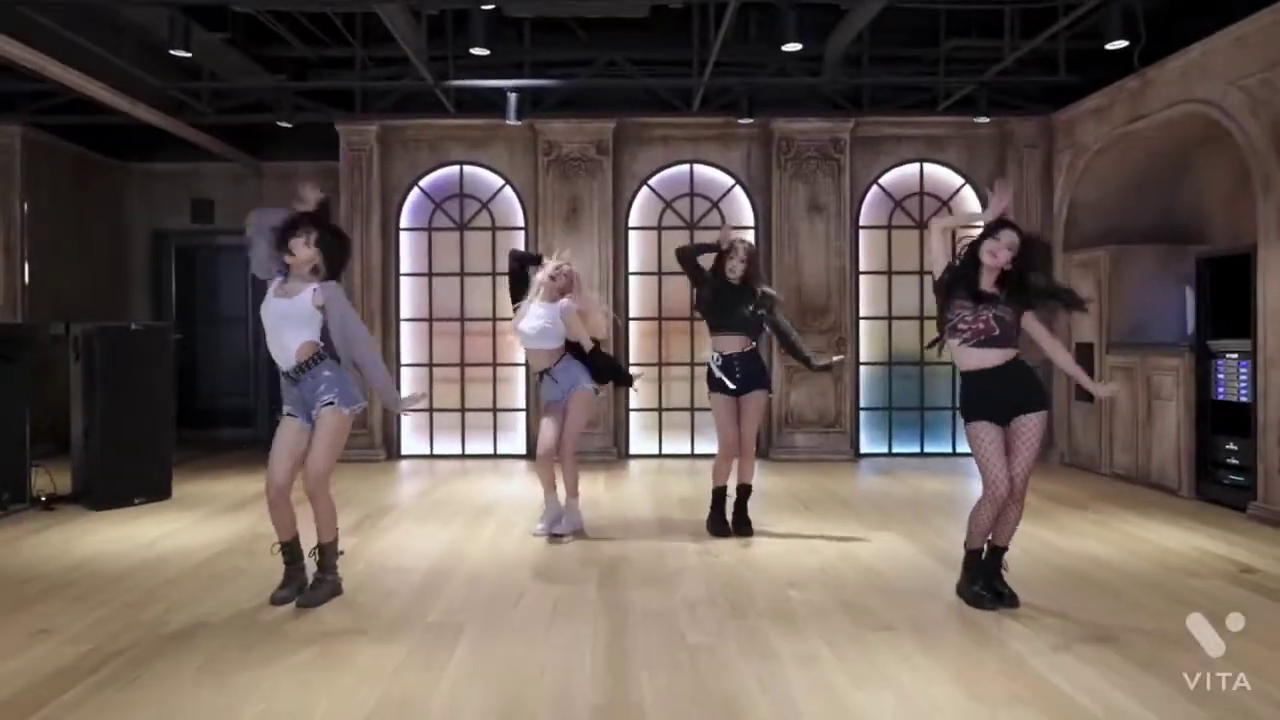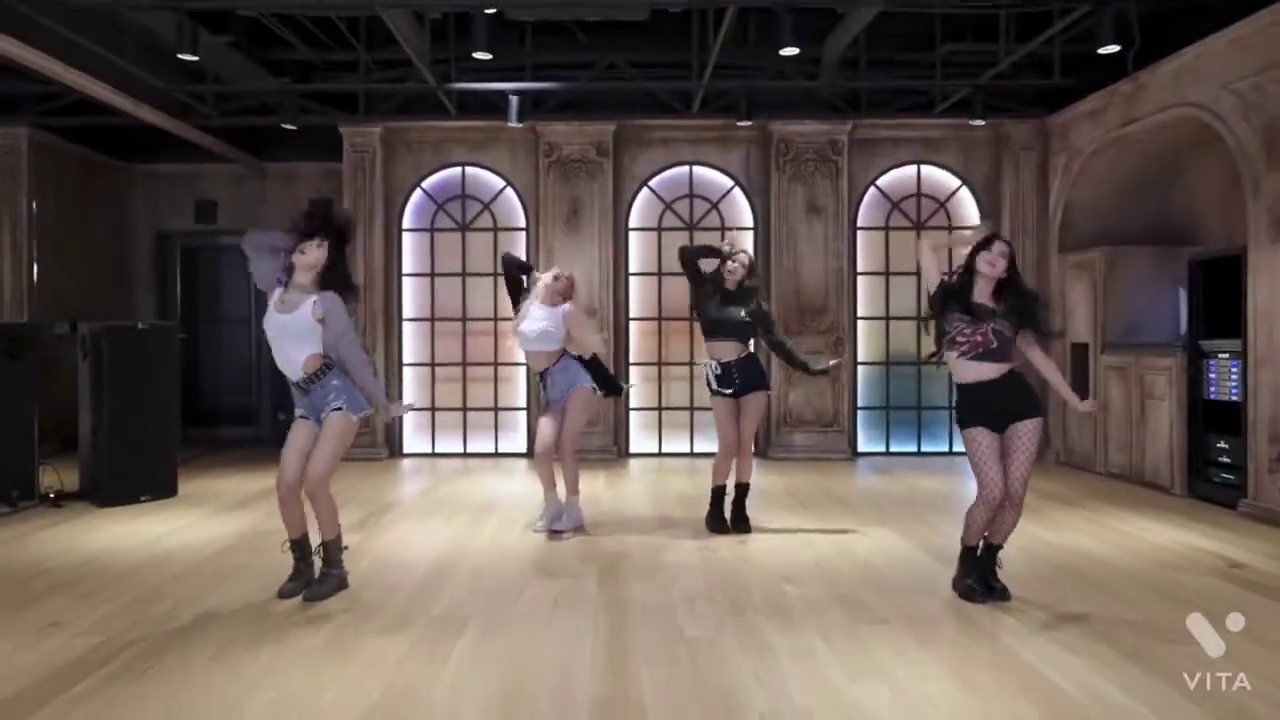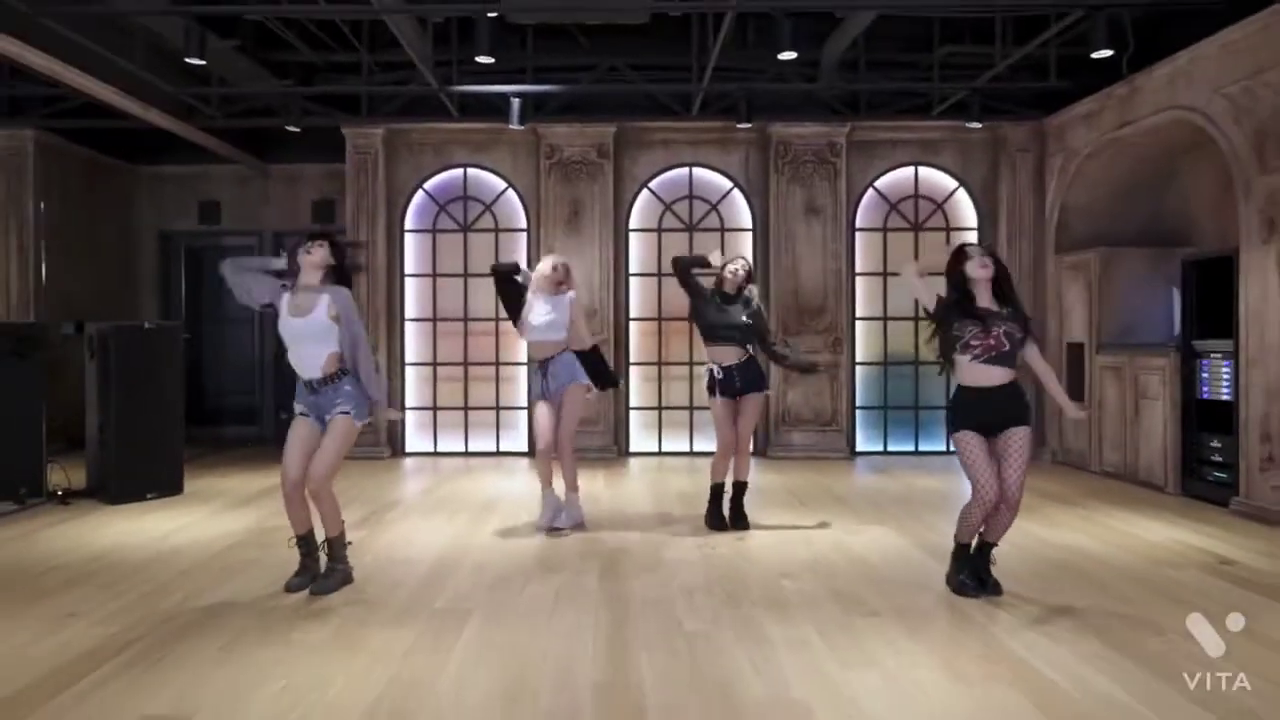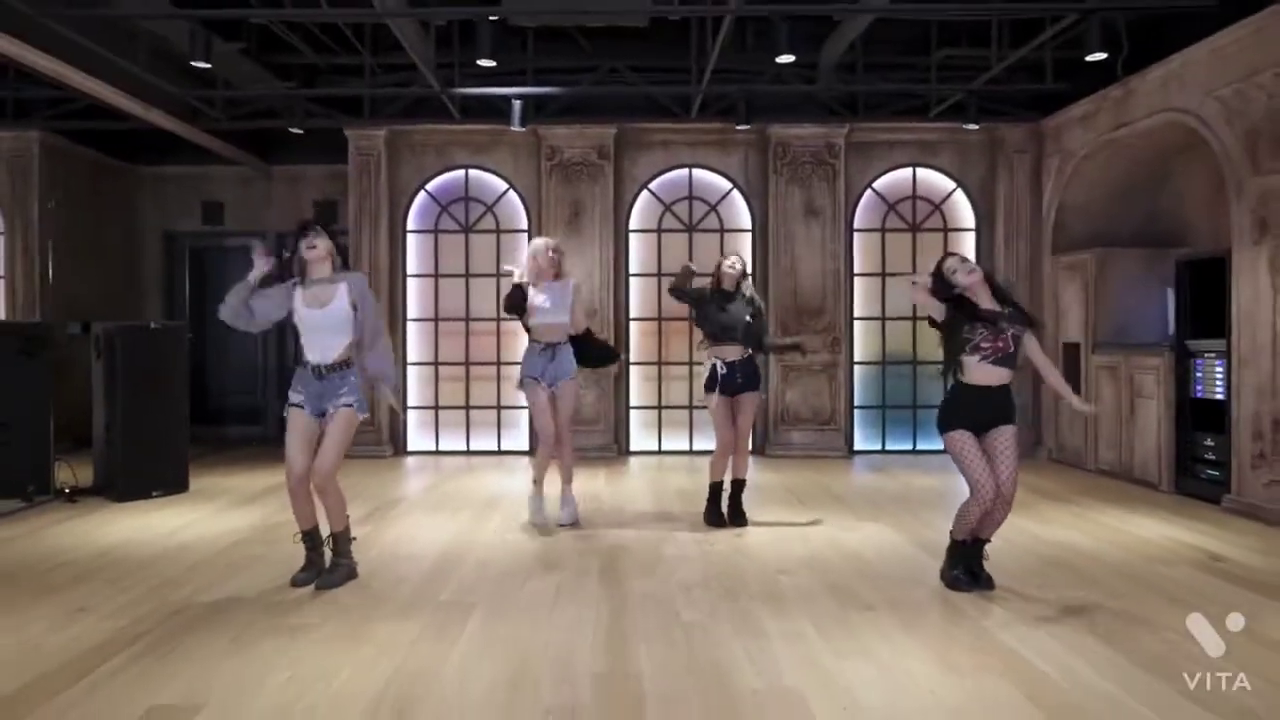
dt=0.1s
person 1, frame 1
left shoulder: (327, 291)
right shoulder: (276, 277)
left elbow: (359, 344)
right elbow: (257, 224)
left wrist: (392, 398)
right wrist: (299, 213)
left hip: (328, 388)
right hip: (295, 395)
left knee: (315, 479)
right knee: (276, 485)
left ankle: (328, 574)
right ankle: (294, 572)
person 1, frame 2
left shoulder: (326, 301)
right shoulder: (276, 288)
left elbow: (351, 354)
right elbow: (252, 243)
left wrist: (383, 404)
right wrist: (296, 233)
left hip: (335, 393)
right hip: (305, 400)
left knee: (314, 481)
right knee: (287, 484)
left ankle: (334, 568)
right ankle: (302, 566)
person 1, frame 3
left shoulder: (339, 297)
right shoulder: (279, 295)
left elbow: (361, 352)
right elbow: (230, 268)
left wrist: (379, 402)
right wrist: (277, 265)
left hip: (343, 395)
right hip: (307, 397)
left knee: (317, 481)
right knee: (290, 481)
left ankle: (339, 564)
right ankle: (309, 562)
person 1, frame 4
left shoulder: (354, 283)
right shoulder: (290, 292)
left elbow: (376, 337)
right elbow: (233, 316)
left wrist: (385, 380)
right wrist: (256, 276)
left hip: (344, 385)
right hip: (304, 387)
left knee: (322, 476)
right knee: (296, 476)
left ankle: (344, 558)
right ankle: (314, 556)
person 2, frame 1
left shoulder: (1013, 297)
right shoulder: (953, 282)
left elbow: (1047, 341)
right elbow: (938, 226)
left wrist: (1090, 383)
right wrist: (987, 216)
left hip: (1023, 391)
right hip: (980, 396)
left knee: (1017, 487)
right knee: (997, 488)
left ankle: (992, 570)
right ankle: (971, 573)
person 2, frame 2
left shoulder: (1011, 310)
right shoulder: (948, 299)
left elbow: (1037, 356)
right elbow: (927, 248)
left wrist: (1074, 399)
right wrist: (977, 243)
left hip: (1019, 401)
right hip: (974, 406)
left knee: (1015, 494)
right knee: (991, 493)
left ankle: (986, 567)
right ankle: (966, 568)
person 2, frame 3
left shoulder: (1011, 314)
right shoulder: (952, 309)
left elbow: (1036, 362)
right elbow: (911, 273)
left wrist: (1065, 404)
left hip: (1011, 410)
right hip: (968, 412)
left knee: (1011, 497)
right knee: (987, 493)
left ankle: (980, 562)
right ankle: (960, 563)
person 2, frame 4
left shoulder: (1014, 315)
right shoulder: (958, 314)
left elbow: (1041, 360)
right elbow: (918, 294)
left wrist: (1074, 398)
right wrist: (926, 283)
left hip: (1000, 410)
right hip: (961, 411)
left knee: (1006, 493)
right knee: (985, 492)
left ankle: (973, 557)
right ankle: (955, 559)
person 3, frame 1
left shoulder: (759, 294)
right shoulder: (710, 284)
left elbow: (783, 332)
right elbow: (684, 254)
left wrist: (811, 362)
right wrist: (718, 245)
left hip: (751, 370)
right hip: (720, 371)
left knee: (747, 444)
right knee: (728, 445)
left ankle: (741, 511)
right ankle: (717, 511)
person 3, frame 2
left shoulder: (752, 302)
right shoulder: (706, 289)
left elbow: (775, 341)
right elbow: (685, 255)
left wrist: (809, 368)
right wrist: (719, 251)
left hip: (750, 373)
right hip: (719, 376)
left knee: (745, 445)
right knee: (727, 446)
left ankle: (739, 509)
right ankle: (716, 510)
person 3, frame 3
left shoulder: (750, 305)
right shoulder: (705, 296)
left elbow: (768, 348)
right elbow: (678, 264)
left wrist: (802, 365)
right wrist: (707, 261)
left hip: (751, 376)
right hip: (720, 378)
left knee: (743, 444)
right knee: (726, 445)
left ankle: (737, 506)
right ankle: (715, 507)
person 3, frame 4
left shoulder: (750, 303)
right shoulder: (704, 297)
left elbow: (761, 344)
right elbow: (676, 291)
left wrist: (792, 344)
left hip: (747, 374)
right hip: (718, 376)
left knee: (742, 443)
right knee: (725, 444)
left ankle: (735, 503)
right ankle: (713, 504)
person 4, frame 1
left shoulder: (564, 307)
right shoulder: (527, 301)
left elbow: (587, 344)
right elbow: (516, 260)
left wrist: (621, 376)
right wrist: (542, 262)
left hip: (575, 380)
right hip: (549, 388)
left knee: (566, 449)
right knee: (544, 452)
left ankle: (572, 514)
right ankle: (553, 506)
person 4, frame 2
left shoulder: (566, 312)
right shoulder: (527, 305)
left elbow: (585, 350)
right elbow: (508, 262)
right wrist: (534, 272)
left hip: (573, 380)
right hip: (549, 386)
left knee: (565, 447)
right knee: (542, 450)
left ankle: (572, 511)
right ankle: (552, 504)
person 4, frame 3
left shoulder: (570, 300)
right shoulder: (526, 298)
left elbow: (584, 344)
right elbow: (499, 272)
left wrist: (609, 378)
right wrist: (526, 273)
left hip: (569, 372)
right hip: (542, 378)
left knee: (565, 443)
right knee: (543, 446)
left ankle: (572, 507)
right ankle: (549, 501)
person 4, frame 4
left shoulder: (569, 287)
right shoulder: (526, 288)
left elbow: (579, 328)
right elbow: (512, 308)
right wrist: (521, 278)
left hip: (563, 361)
right hip: (536, 363)
left knee: (563, 435)
right knee: (547, 436)
left ankle: (567, 500)
right ankle: (536, 497)
